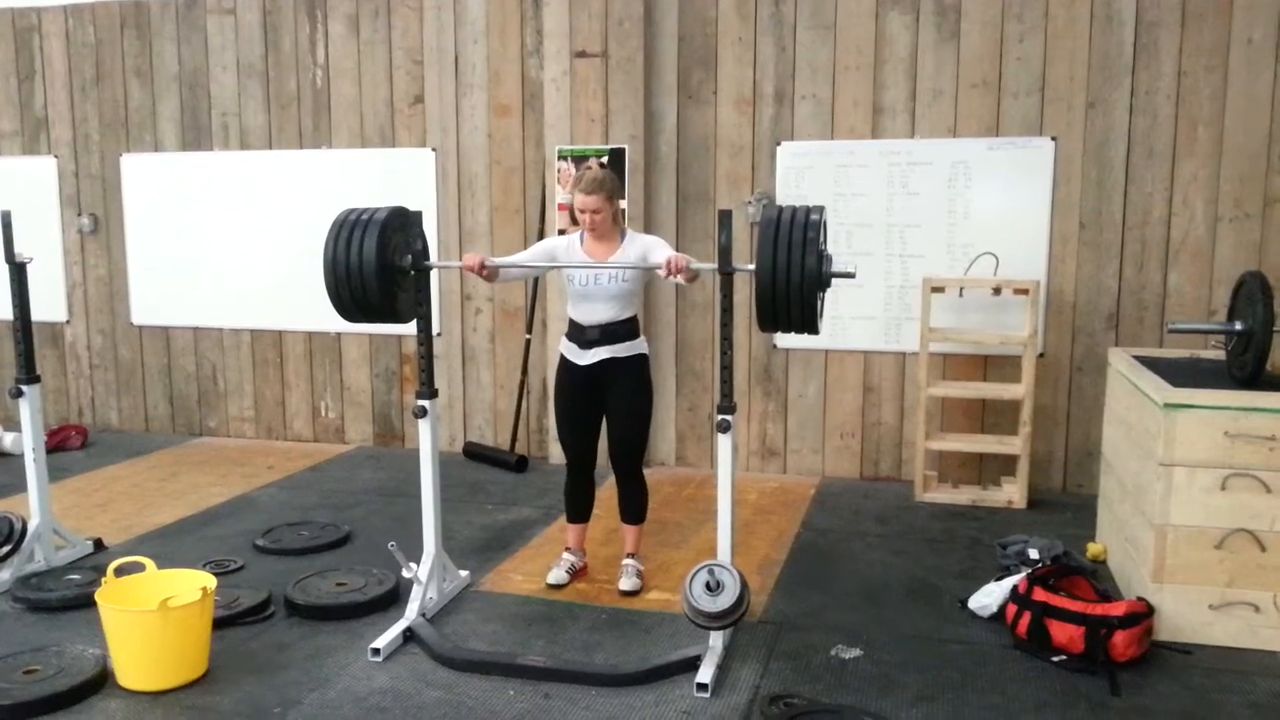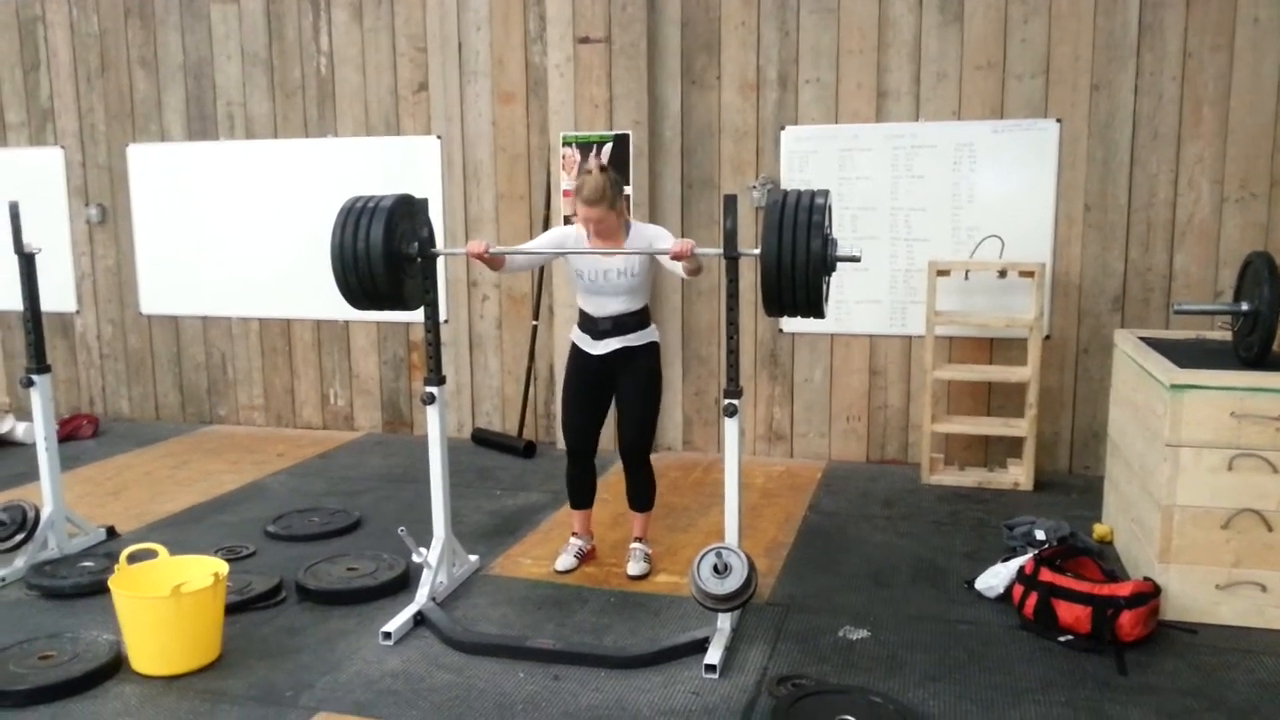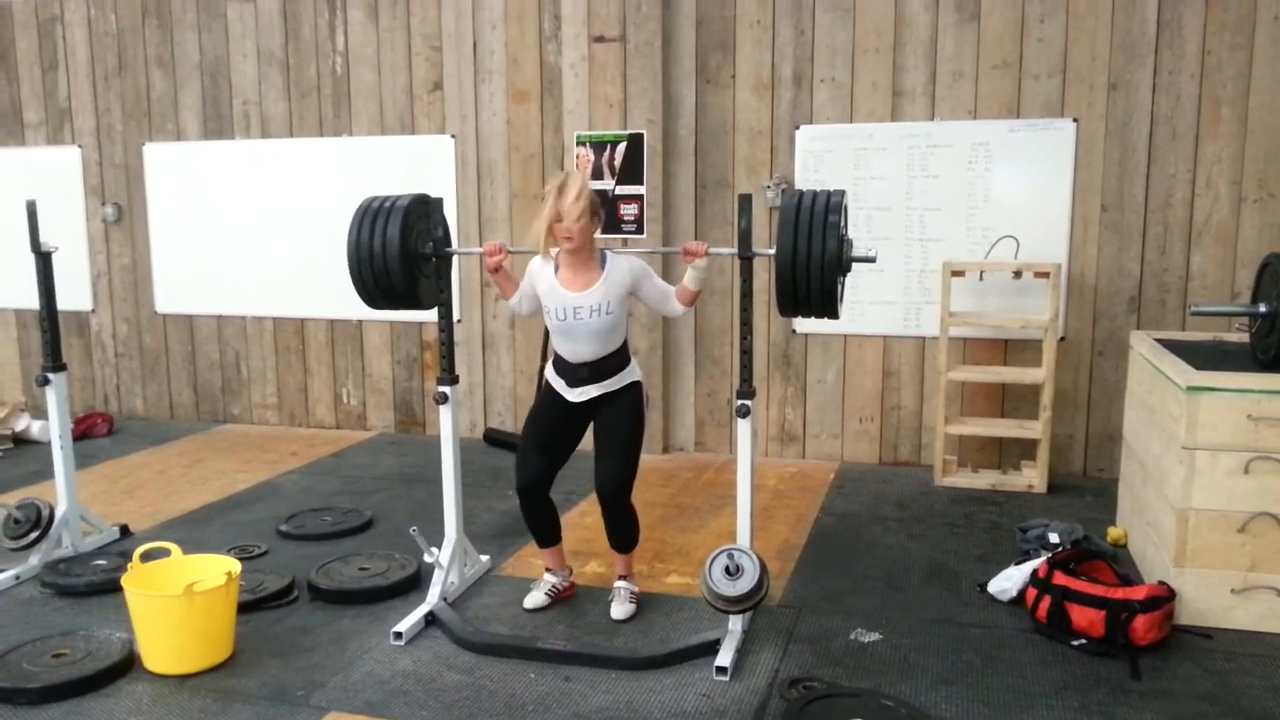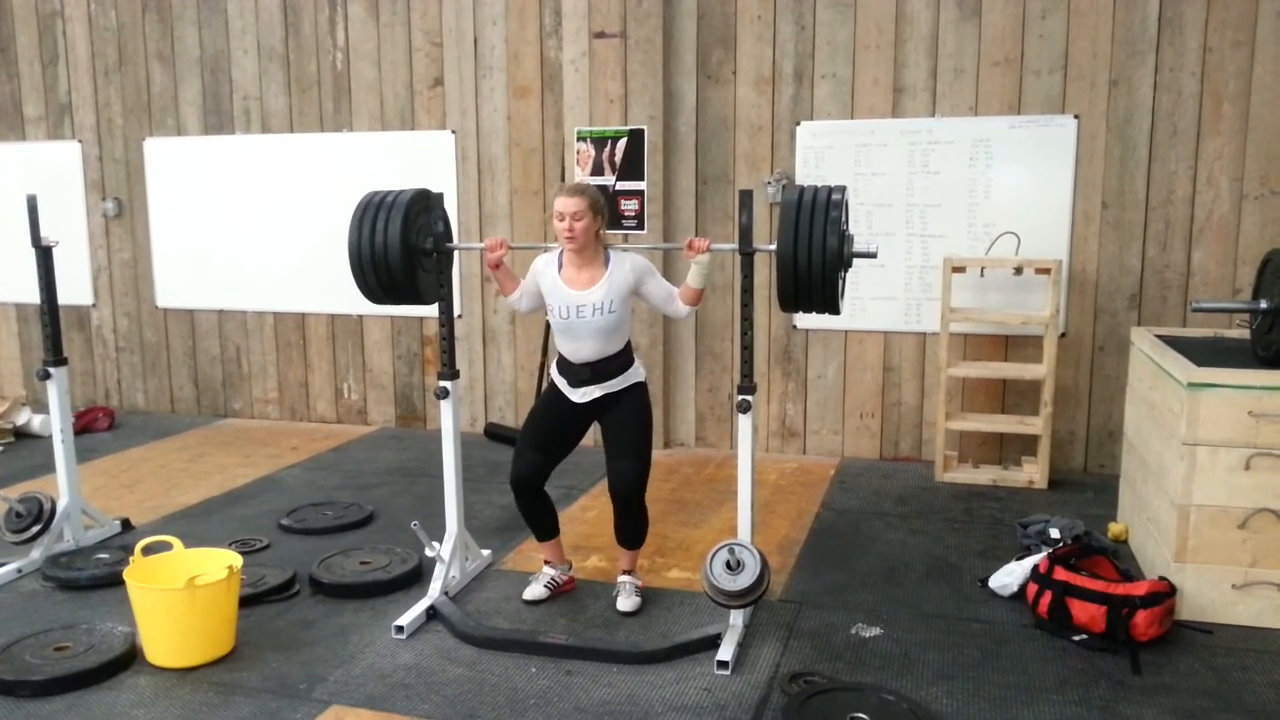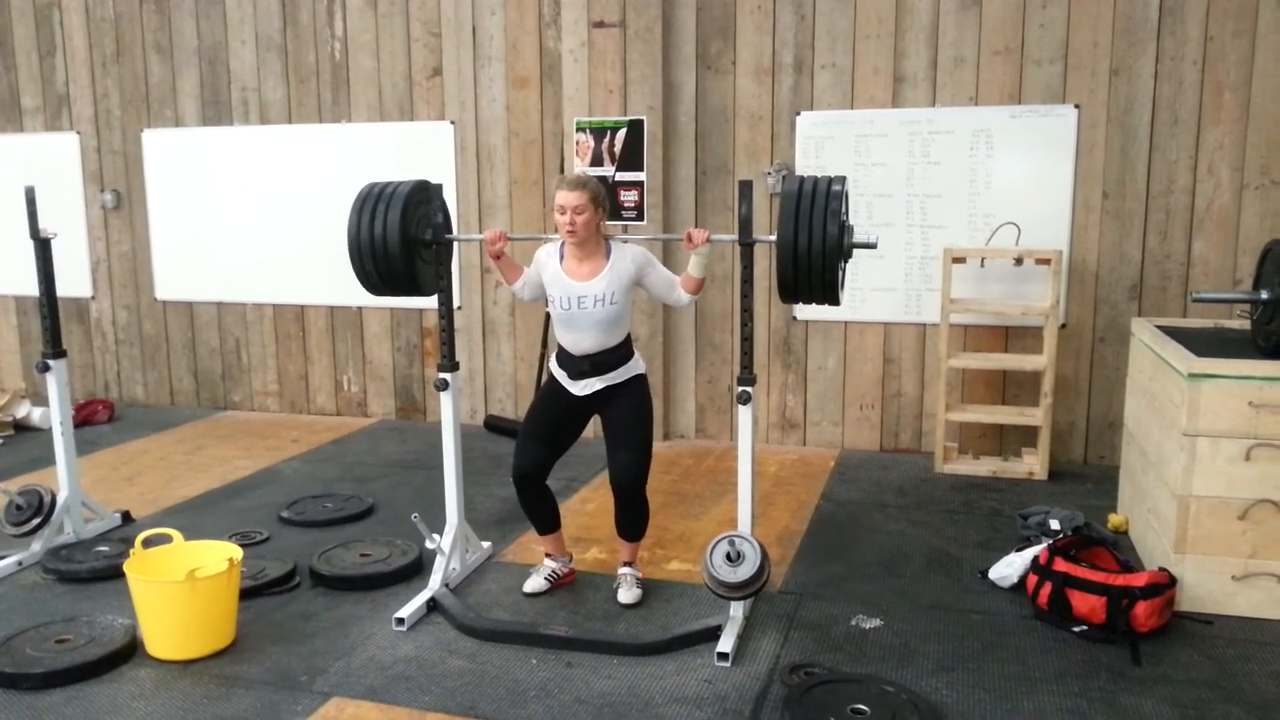
dt=1s
person 1, frame 1
left shoulder: (642, 245)
right shoulder: (562, 246)
left elbow: (684, 272)
right elbow: (507, 267)
left wrist: (683, 265)
right wrist: (481, 264)
left hip: (625, 364)
right hip: (575, 362)
left knee: (627, 465)
right knee: (578, 464)
left ankle: (631, 559)
right ankle: (573, 553)
person 1, frame 2
left shoulder: (647, 238)
right shoulder: (568, 237)
left elbow: (686, 269)
right elbow: (514, 259)
left wrist: (689, 258)
right wrist: (485, 254)
left hip: (637, 352)
right hip: (587, 349)
left knee: (634, 450)
right knee: (578, 446)
left ankle: (639, 545)
right ankle: (581, 540)
person 1, frame 3
left shoulder: (625, 268)
right shoulder: (540, 269)
left elbow: (676, 305)
right elbow: (521, 305)
left wrist: (696, 270)
right wrist: (498, 271)
left hip: (616, 389)
right hip: (560, 387)
left knee: (613, 491)
right knee: (529, 484)
left ankle: (625, 581)
right ankle: (556, 575)
person 1, frame 4
left shoulder: (629, 267)
right shoulder: (544, 266)
left elbow: (679, 306)
right elbow: (522, 302)
left wrist: (699, 267)
right wrist: (497, 266)
left hip: (621, 389)
right hip: (566, 386)
left knee: (627, 489)
right knee: (523, 477)
left ankle: (628, 576)
right ankle: (556, 568)
person 1, frame 5
left shoulder: (630, 258)
right shoulder: (547, 257)
left elbow: (681, 295)
right elbow: (525, 290)
left wrist: (698, 257)
right wrist: (498, 256)
left hip: (621, 381)
right hip: (566, 379)
left knee: (628, 482)
right knee: (525, 471)
left ankle: (628, 569)
right ankle: (557, 561)
